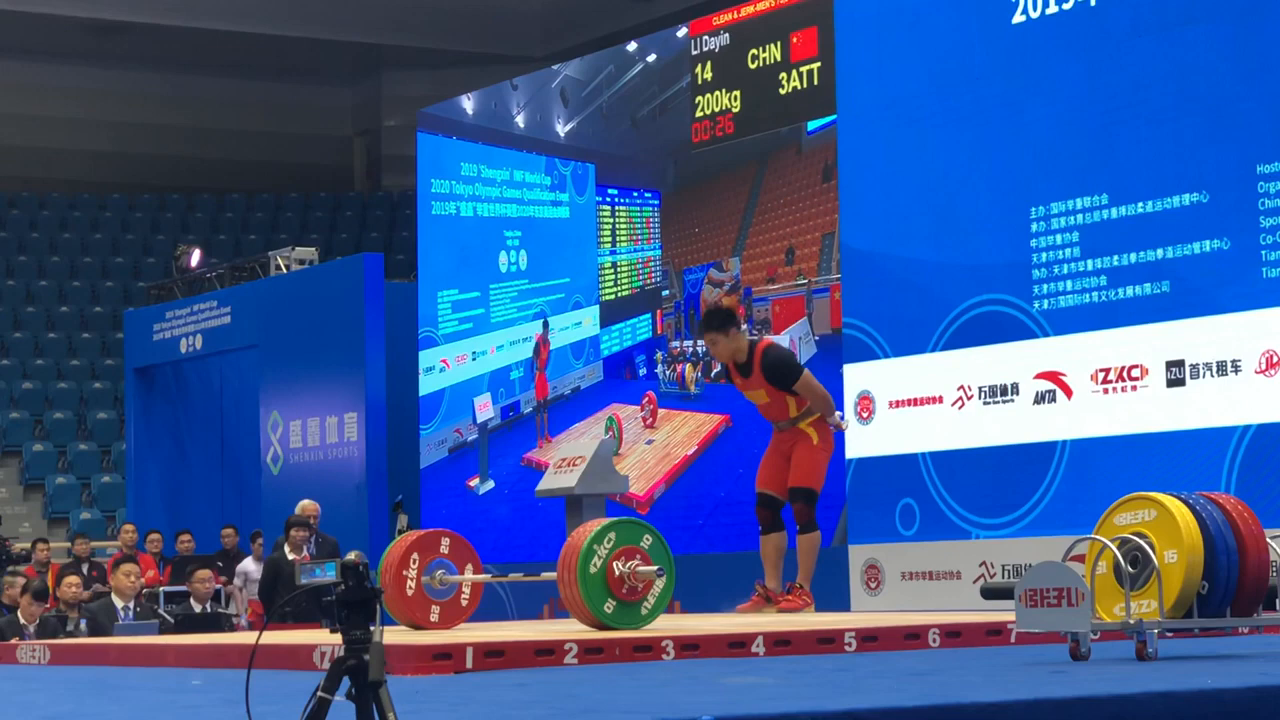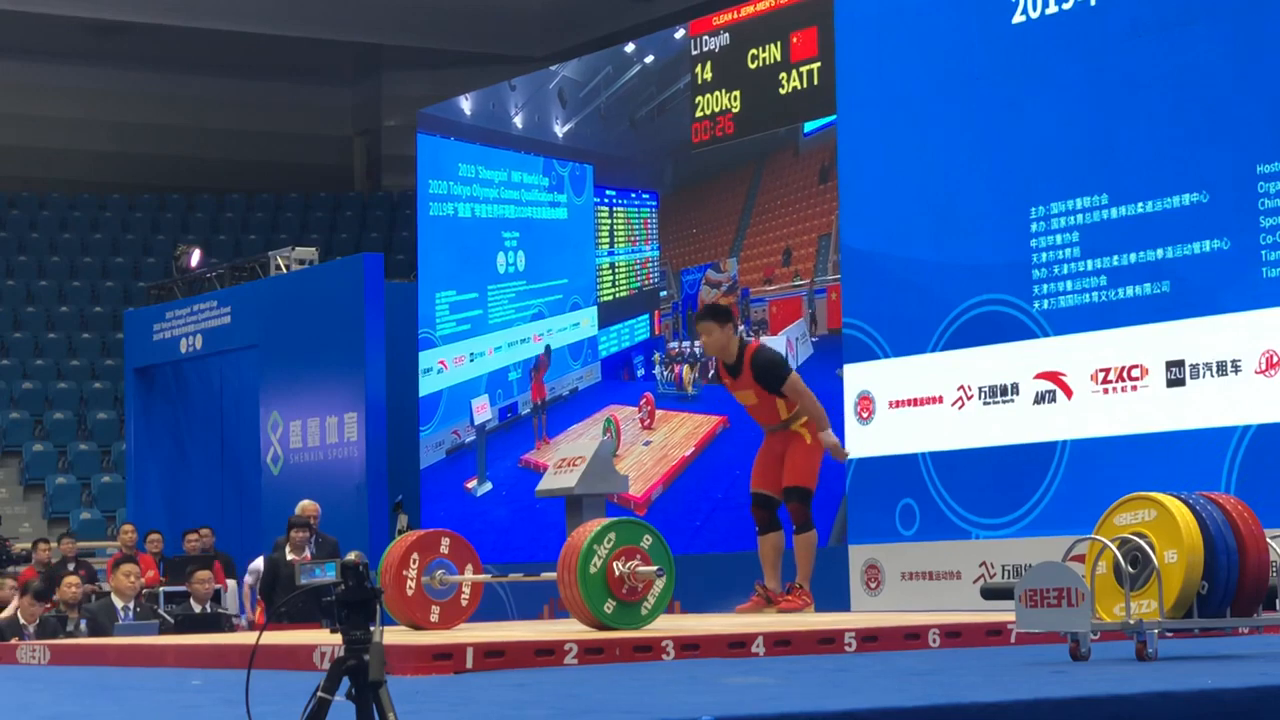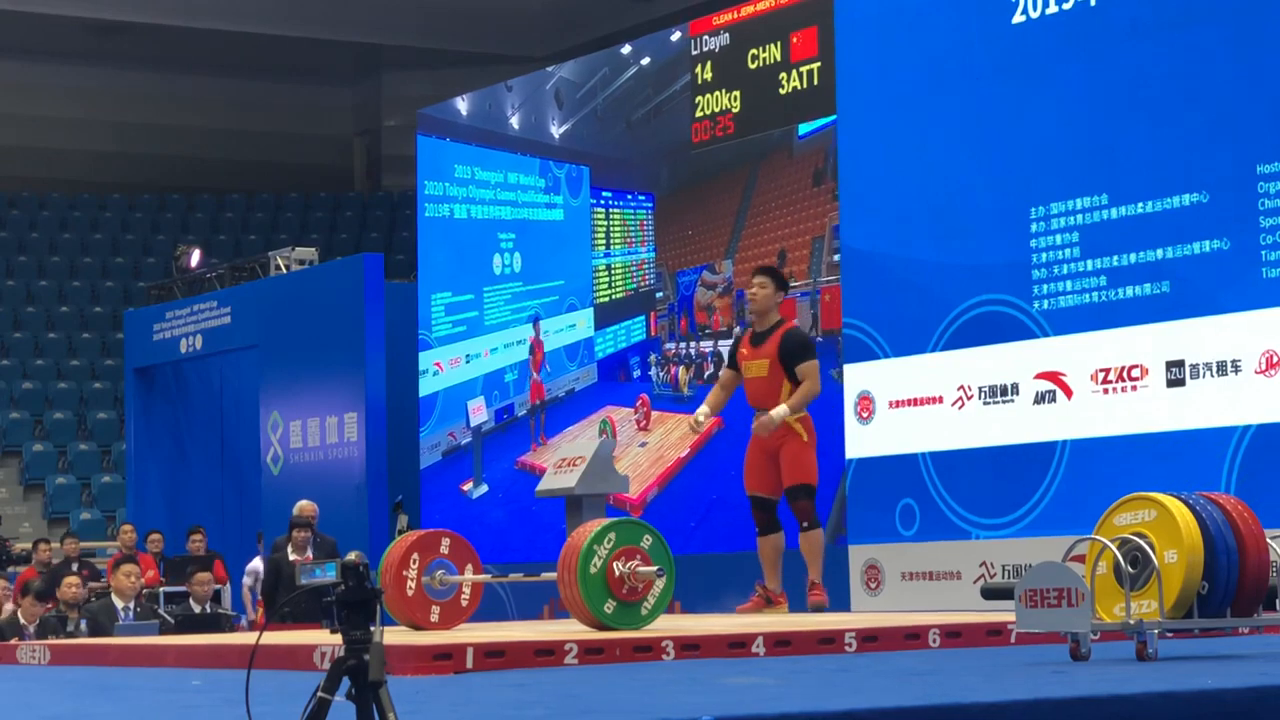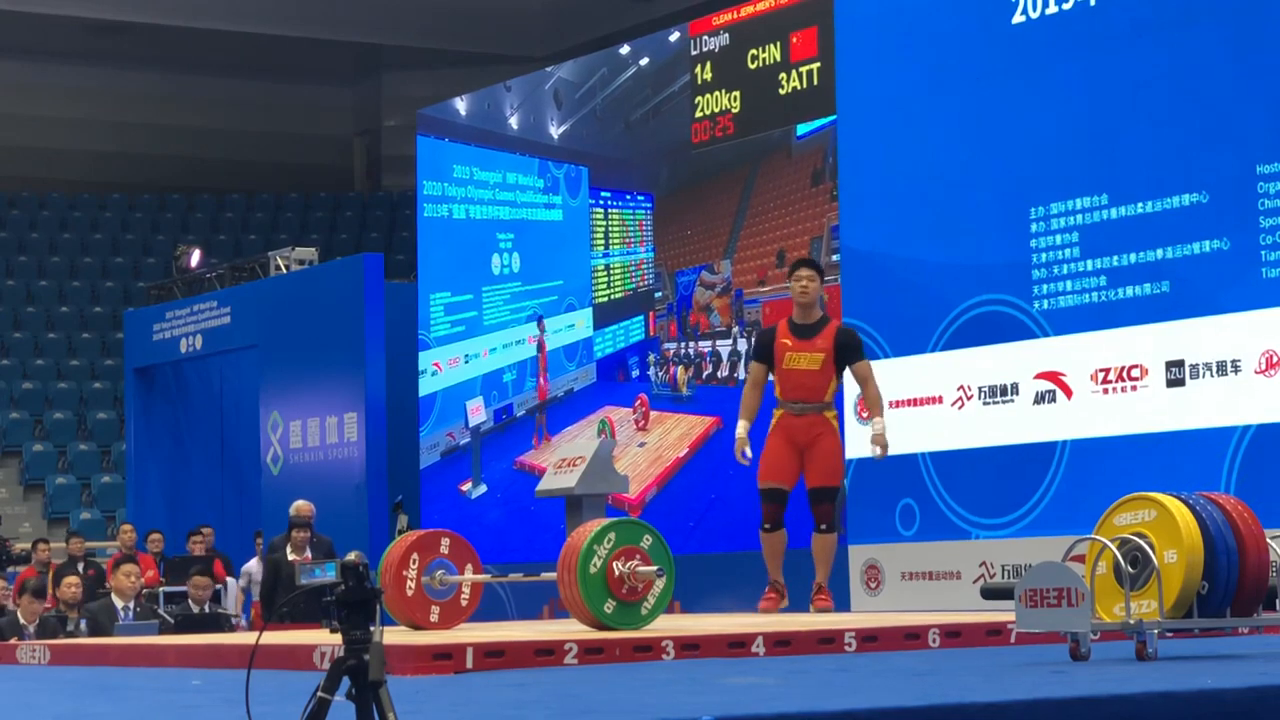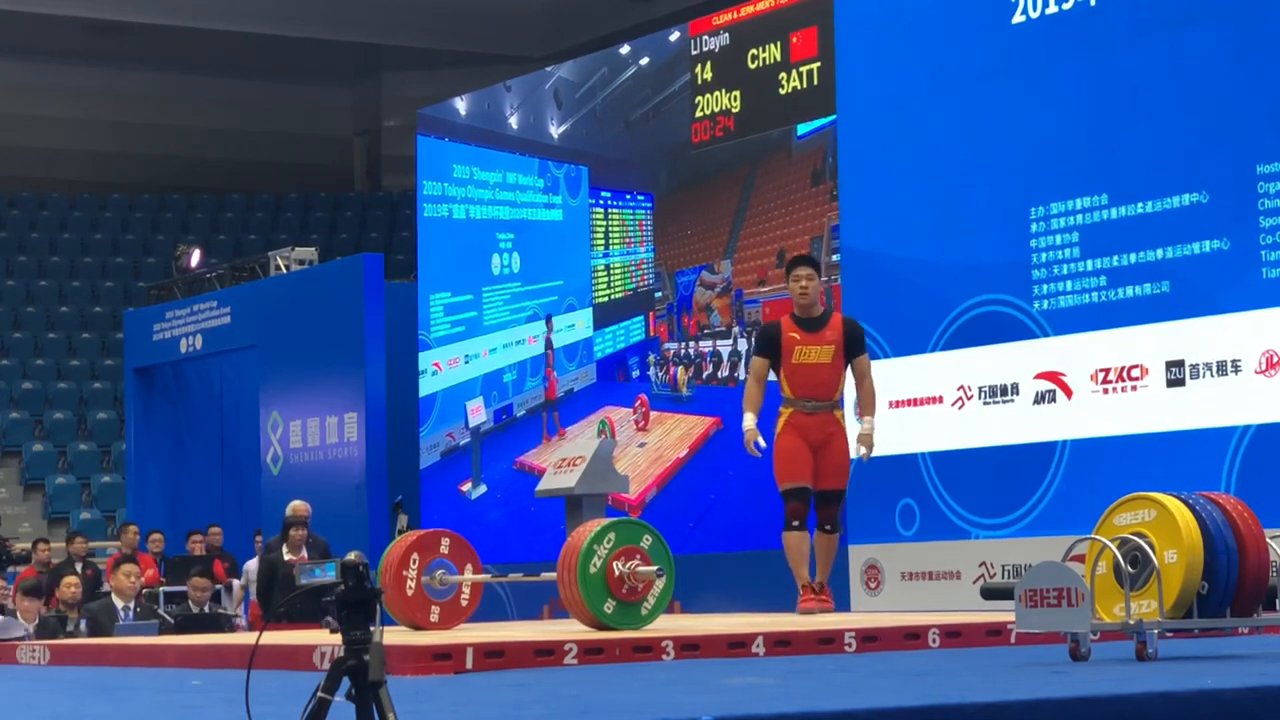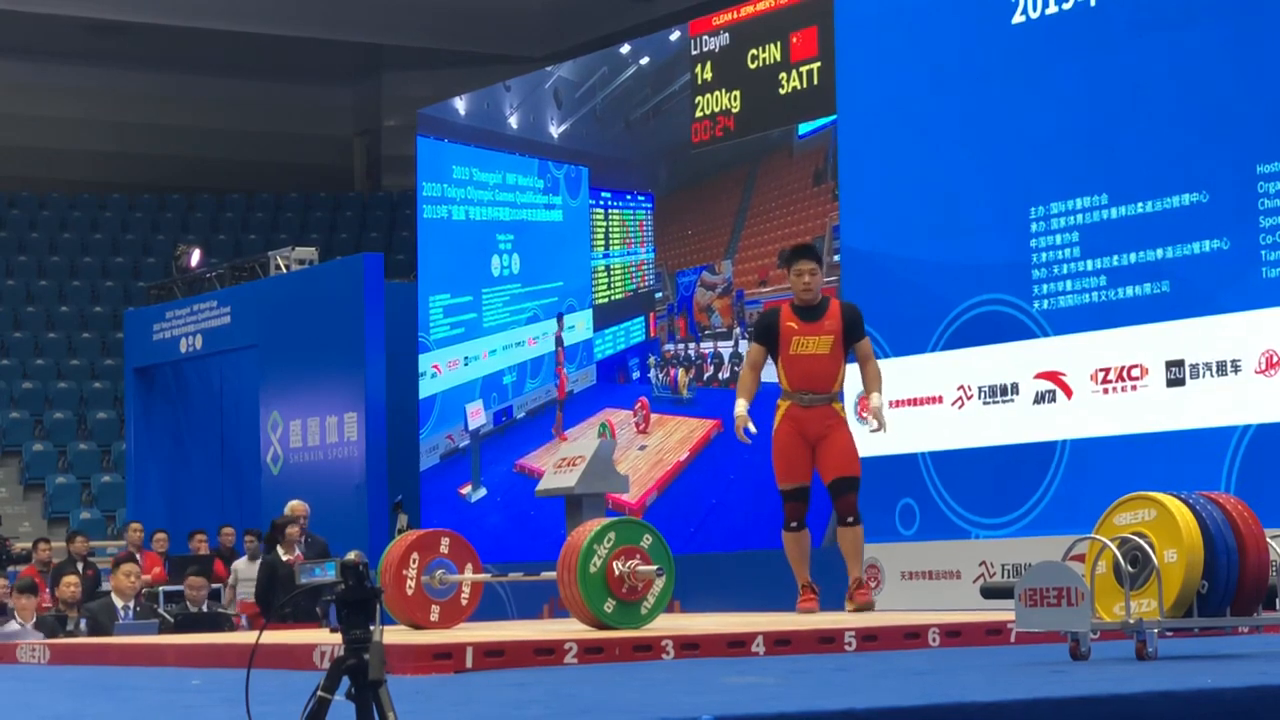
dt=0.5s
person 1, frame 1
left shoulder: (774, 358)
right shoulder: (730, 366)
left elbow: (818, 393)
left wrist: (832, 420)
left hip: (810, 432)
right hip: (781, 434)
left knee: (802, 507)
right knee: (766, 508)
left ankle: (802, 589)
right ankle: (771, 590)
person 1, frame 2
left shoulder: (762, 359)
right shoulder: (721, 368)
left elbow: (804, 397)
left wrist: (826, 435)
left hip: (802, 433)
right hip: (774, 436)
left knee: (796, 505)
right knee: (761, 508)
left ankle: (803, 590)
right ankle: (772, 590)
person 1, frame 3
left shoulder: (794, 337)
right shoulder: (741, 343)
left elbow: (811, 384)
right elbow: (724, 386)
left wrist: (780, 414)
right wrist: (702, 412)
left hip: (793, 428)
right hip: (760, 432)
left knee: (802, 505)
right knee: (762, 512)
left ankle: (815, 585)
right ankle: (772, 593)
person 1, frame 4
left shoulder: (841, 336)
right shoulder: (770, 336)
left elbow: (866, 382)
right elbow: (754, 385)
left wrist: (878, 425)
right wrist: (742, 429)
left hip: (822, 427)
right hip: (783, 426)
left knee: (824, 509)
right knee: (771, 505)
left ankle: (821, 588)
right ankle: (776, 585)
person 1, frame 5
left shoulder: (847, 328)
right shoulder: (772, 332)
left elbow: (863, 378)
right elbow: (756, 379)
left wrist: (867, 426)
right wrist: (750, 422)
left hip: (831, 424)
right hip: (792, 425)
left knee: (830, 510)
right knee: (796, 508)
left ankle: (822, 584)
right ankle: (805, 588)
person 1, frame 6
left shoulder: (846, 314)
right shoulder: (772, 319)
left elbow: (867, 360)
right elbow: (752, 366)
left wrist: (875, 400)
right wrist: (741, 408)
left hip: (831, 417)
right hip: (790, 419)
left knee: (847, 500)
right knee: (795, 507)
left ankle: (858, 583)
right ankle: (806, 588)
